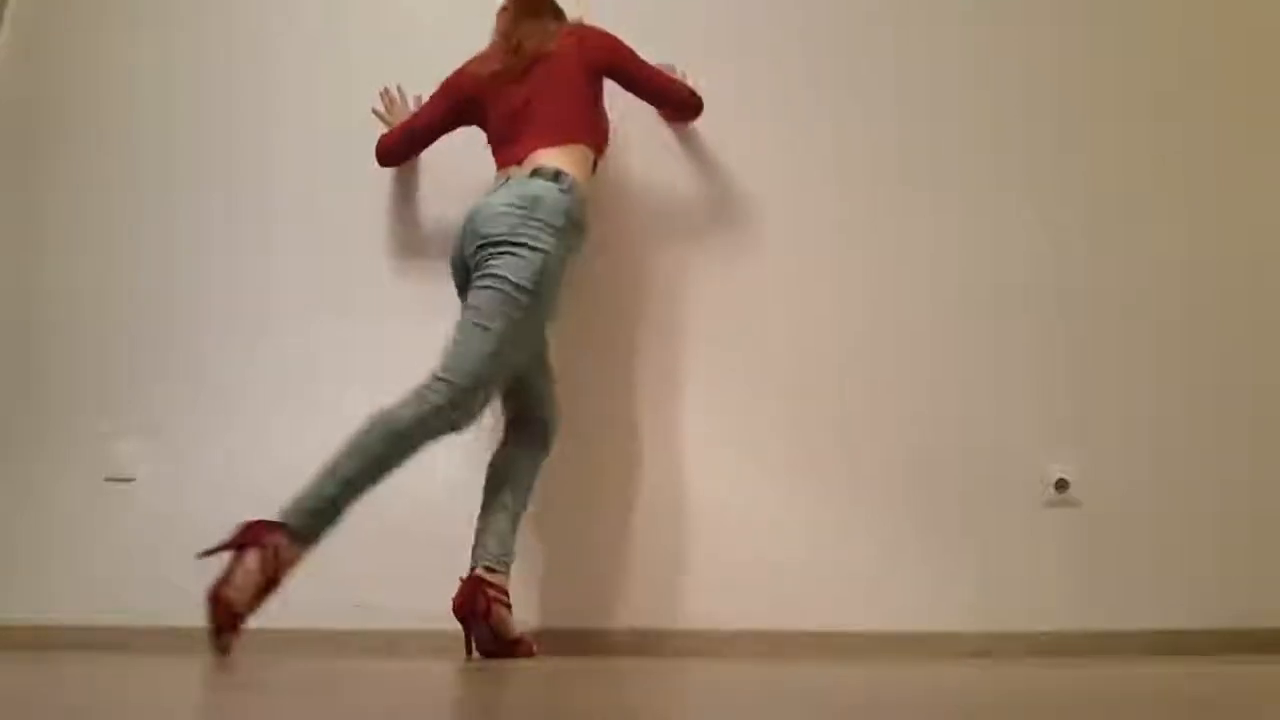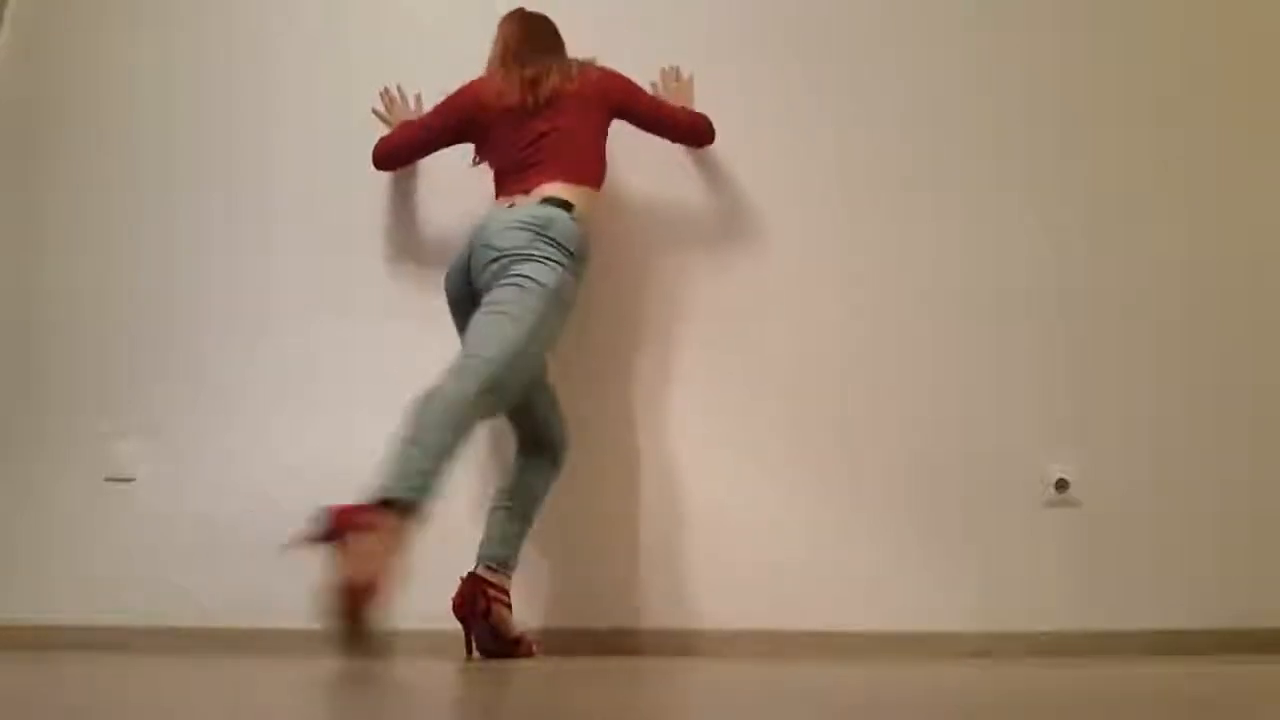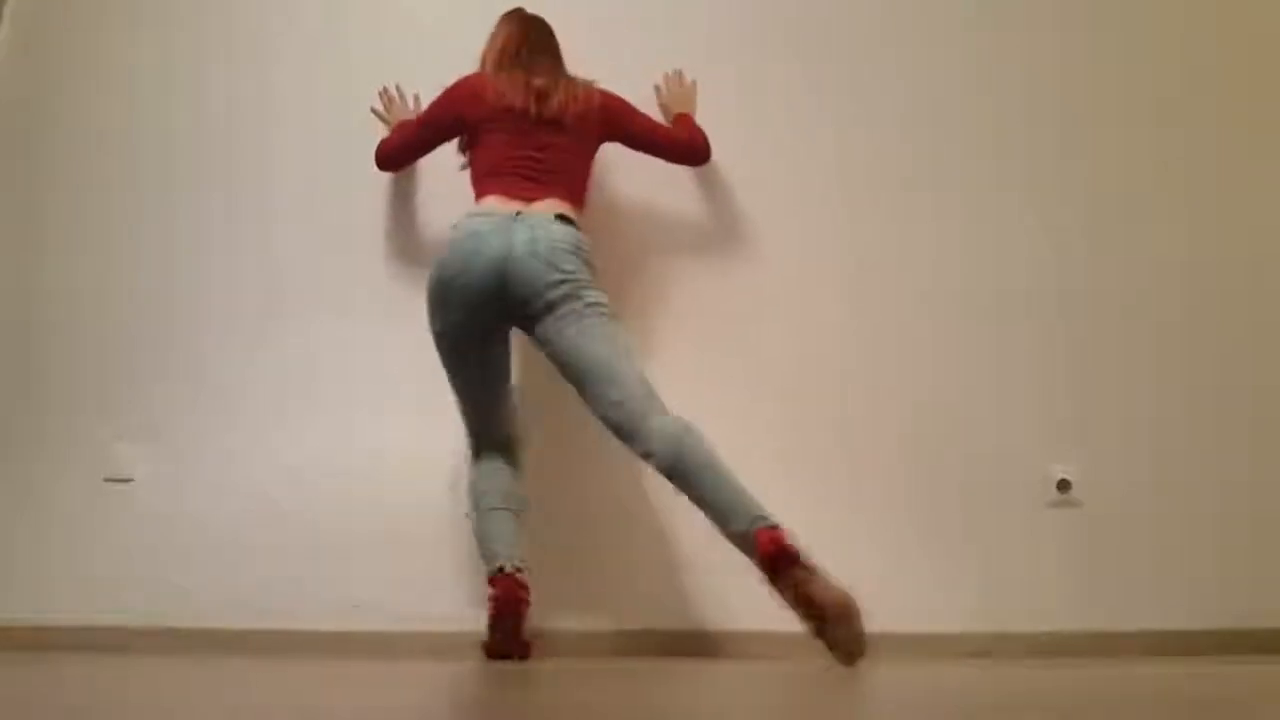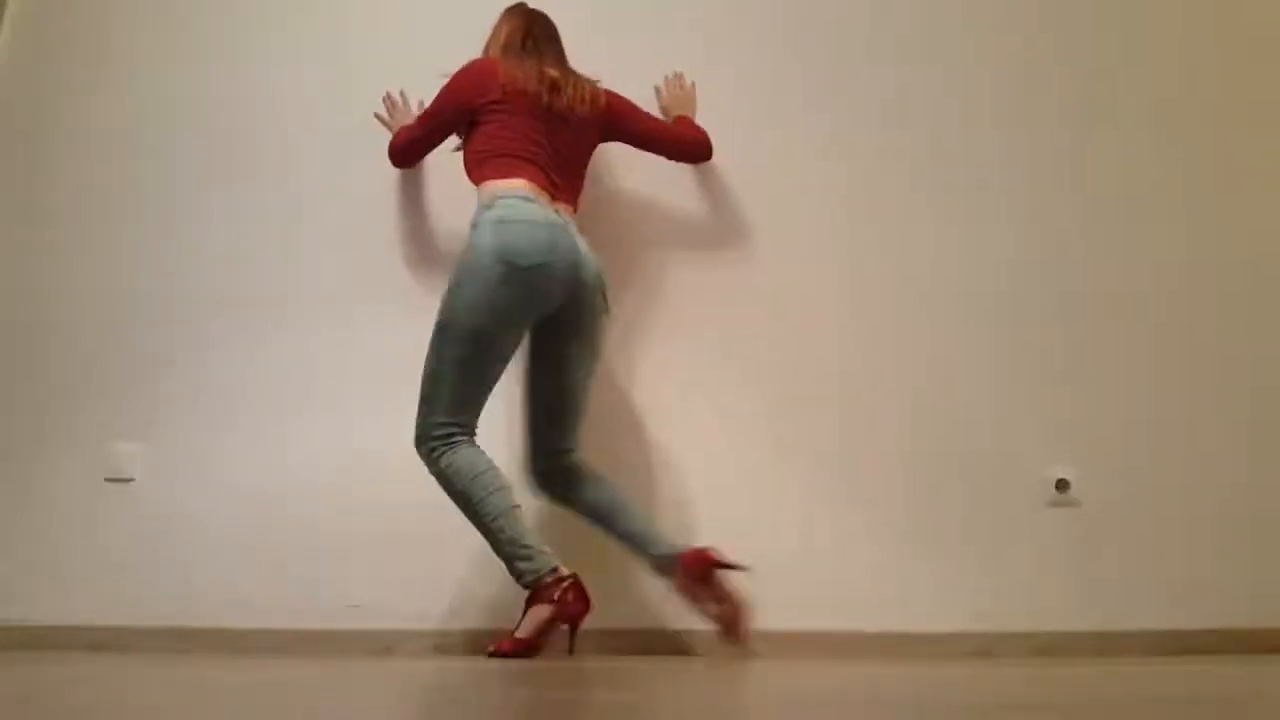
dt=0.3s
person 1, frame 1
left shoulder: (481, 69)
left elbow: (390, 150)
right elbow: (685, 104)
left wrist: (406, 121)
right wrist: (667, 103)
left hip: (493, 220)
right hip: (538, 218)
left knee: (533, 422)
right knee: (447, 397)
left ankle: (486, 583)
right ankle: (278, 543)
person 1, frame 2
left shoulder: (483, 93)
right shoulder: (595, 82)
left elbow: (386, 155)
right elbow: (697, 133)
left wrist: (405, 123)
right wrist: (679, 104)
left hip: (485, 241)
right hip: (538, 241)
left knee: (544, 437)
right knee: (474, 383)
left ankle: (488, 587)
right ankle: (379, 521)
person 1, frame 3
left shoulder: (473, 92)
right shoulder: (590, 102)
left elbow: (390, 156)
right elbow: (693, 149)
left wrist: (402, 123)
right wrist: (680, 111)
left hip: (467, 251)
right hip: (549, 251)
left knee: (490, 446)
right knee: (639, 416)
left ankle: (504, 578)
right ankle: (771, 547)
person 1, frame 4
left shoulder: (478, 76)
right shoulder: (592, 99)
left elbow: (405, 152)
right elbow: (697, 148)
left wrist: (402, 123)
right wrist: (680, 113)
left hip: (511, 242)
right hip: (577, 264)
left knee: (444, 436)
right knee: (557, 465)
left ankle: (550, 584)
right ankle: (686, 565)
